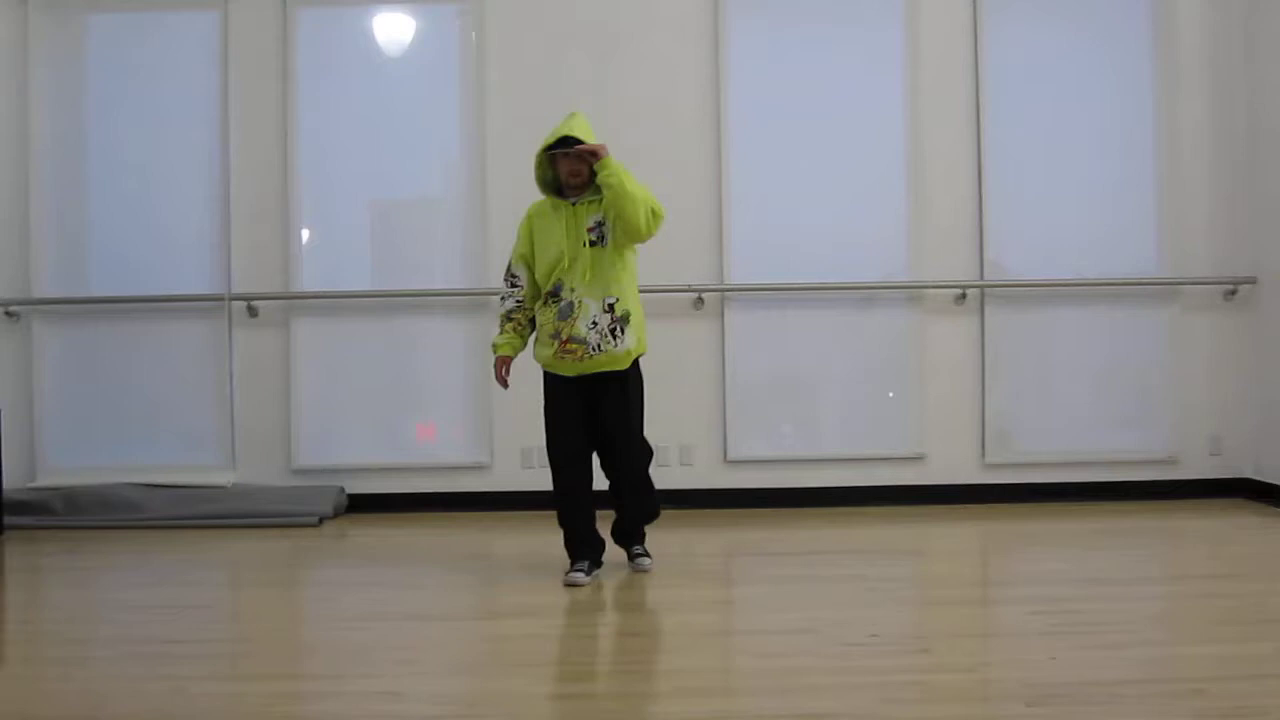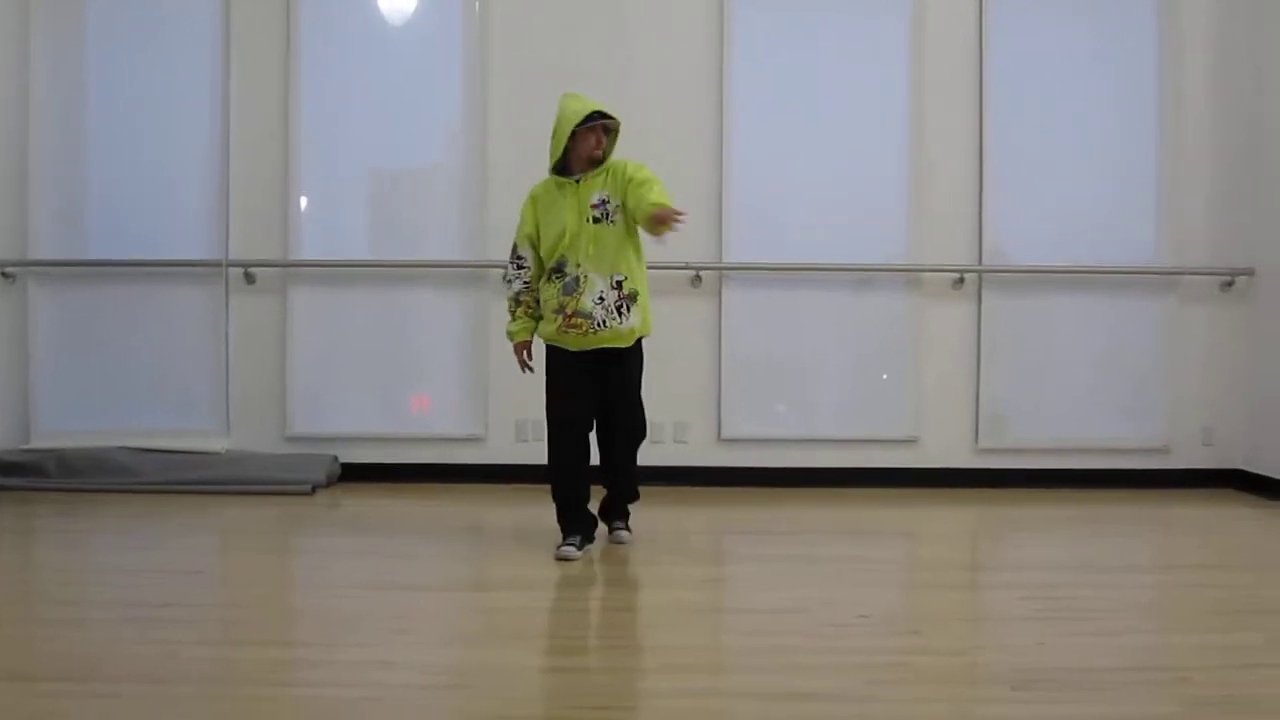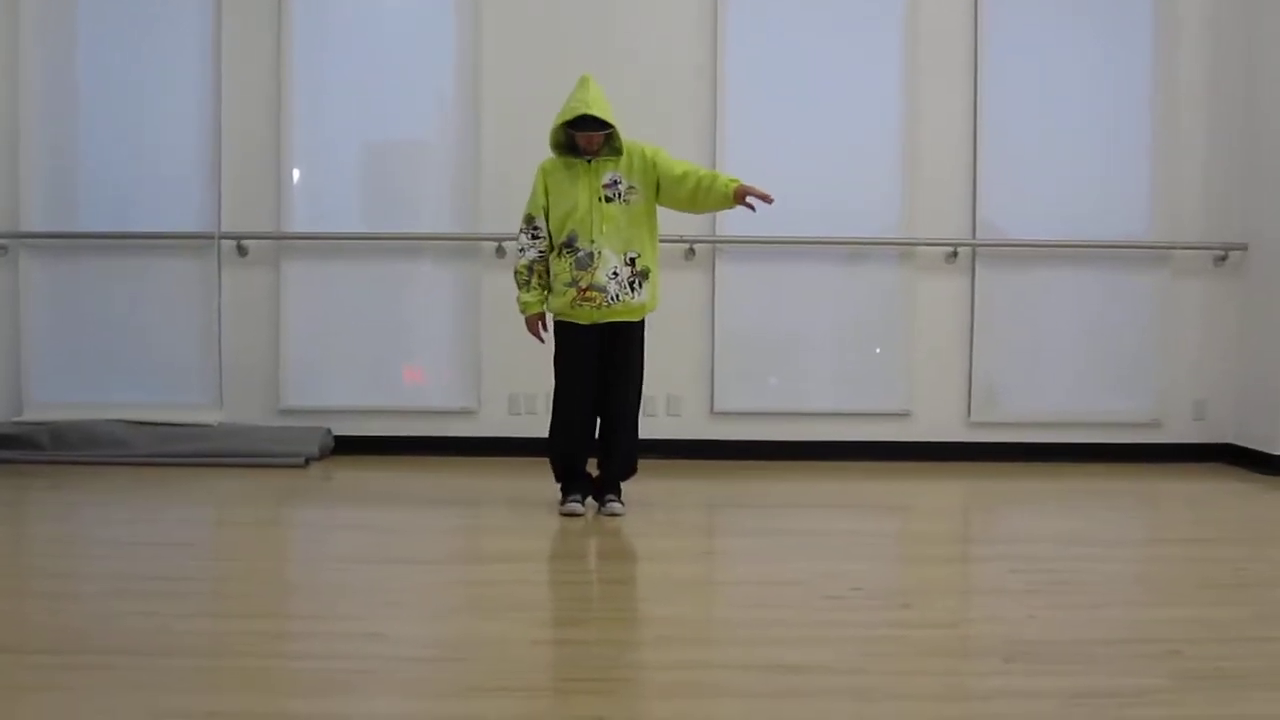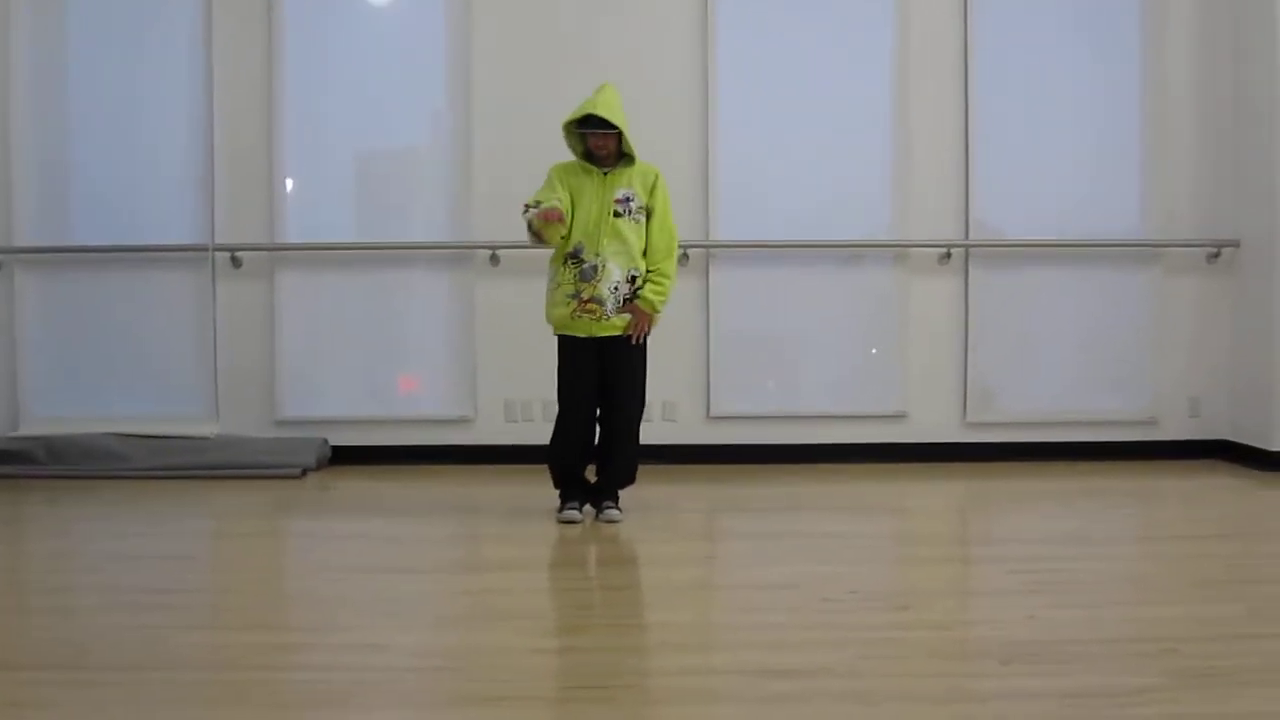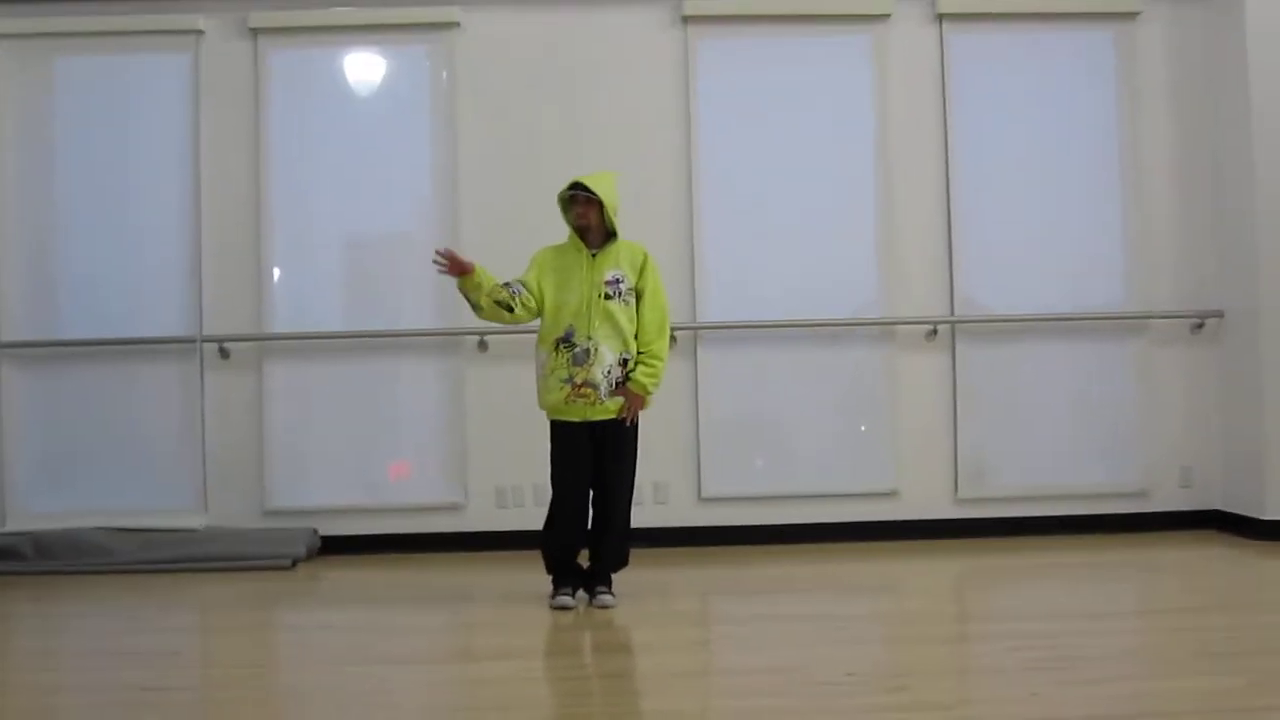
dt=1s
person 1, frame 1
left shoulder: (615, 202)
right shoulder: (538, 216)
left elbow: (644, 222)
right elbow: (520, 285)
left wrist: (608, 167)
right wrist: (507, 344)
left hip: (617, 358)
right hip: (561, 363)
left knee: (626, 451)
right knee: (568, 460)
left ankle: (633, 532)
right ankle: (583, 551)
person 1, frame 2
left shoulder: (624, 175)
right shoulder: (542, 195)
left elbow: (650, 200)
right elbow: (523, 265)
left wrist: (662, 212)
right wrist: (520, 326)
left hip: (621, 332)
right hip: (564, 335)
left knee: (623, 427)
right knee: (567, 433)
left ankle: (617, 510)
right ankle: (575, 525)
person 1, frame 3
left shoulder: (640, 160)
right shoulder: (551, 172)
left elbow: (690, 182)
right elbow: (532, 241)
left wrist: (732, 189)
right wrist: (531, 301)
left hip: (626, 307)
right hip: (572, 310)
left knee: (620, 401)
right knee: (574, 400)
left ankle: (610, 483)
right ankle: (573, 483)
person 1, frame 4
left shoulder: (647, 179)
right shoulder: (562, 176)
left elbow: (662, 249)
right elbow: (541, 225)
left wrist: (649, 302)
right wrist: (546, 220)
left hip: (627, 320)
right hip: (575, 319)
left knee: (623, 412)
right knee: (575, 410)
left ankle: (608, 491)
right ankle: (572, 490)
person 1, frame 5
left shoulder: (636, 259)
right shoulder: (548, 260)
left elbow: (655, 329)
right elbow: (513, 307)
left wrist: (642, 383)
right wrist: (472, 279)
left hip: (618, 402)
right hip: (566, 403)
left knee: (614, 495)
right knee: (568, 494)
left ankle: (602, 574)
right ankle: (564, 575)
